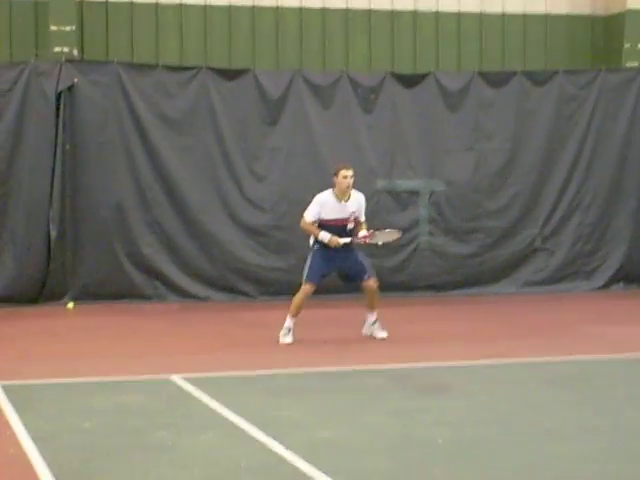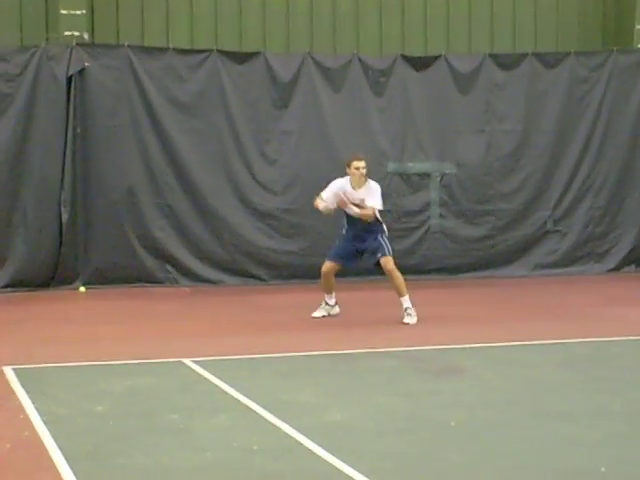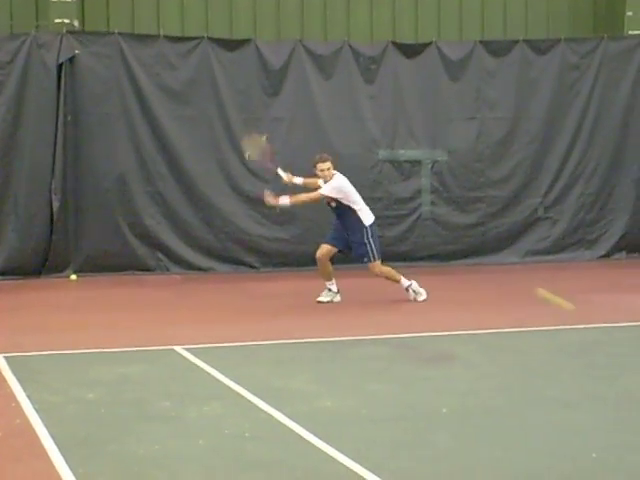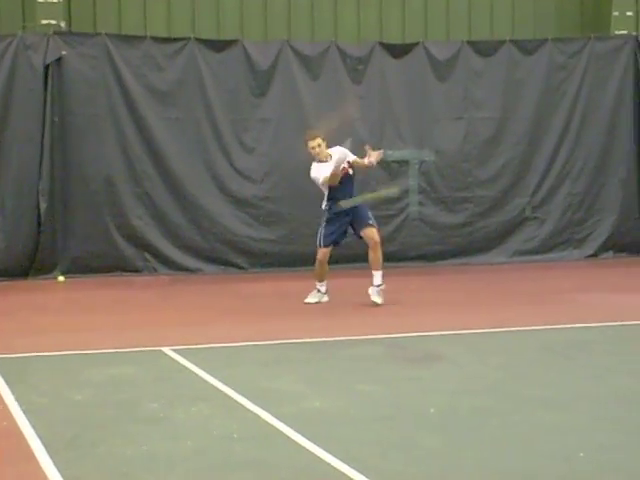
dt=0.4s
person 1, frame 1
left shoulder: (359, 199)
right shoulder: (321, 200)
left elbow: (360, 223)
right elbow: (305, 224)
left wrist: (362, 233)
right wrist: (326, 237)
left hip: (349, 248)
right hip: (323, 248)
left knee: (372, 286)
right knee: (306, 291)
left ankle: (371, 323)
right ankle: (287, 328)
person 1, frame 2
left shoulder: (373, 188)
right shoulder: (338, 184)
left elbow: (370, 216)
right elbow: (318, 201)
left wrist: (351, 207)
right wrist: (323, 205)
left hip: (374, 234)
right hip: (351, 235)
left knee: (389, 267)
right knee: (326, 270)
left ankle: (408, 309)
right ankle: (330, 305)
person 1, frame 3
left shoulder: (337, 184)
right shoulder: (326, 179)
left elbow: (312, 196)
right elbow: (318, 184)
left wrist: (283, 201)
right wrist: (296, 180)
left hip: (362, 226)
right hip: (343, 226)
left knee: (376, 270)
right knee: (321, 255)
left ankle: (409, 285)
right ankle: (332, 291)
person 1, frame 4
left shoulder: (339, 150)
right shoulder: (316, 171)
left elbow: (360, 165)
right elbow: (332, 182)
left wrist: (371, 160)
right wrist: (337, 167)
left hip: (356, 205)
right hip: (334, 212)
left knee: (374, 240)
right knee: (322, 256)
left ankle: (376, 286)
right ankle: (320, 291)
